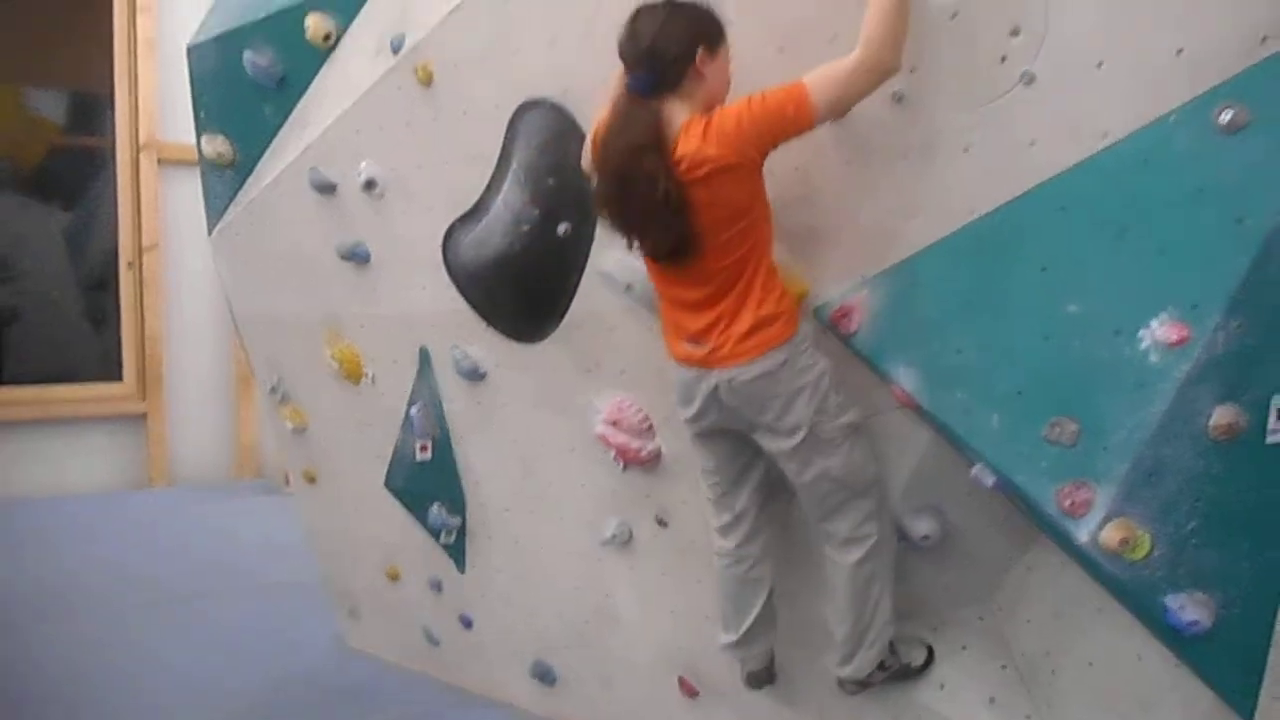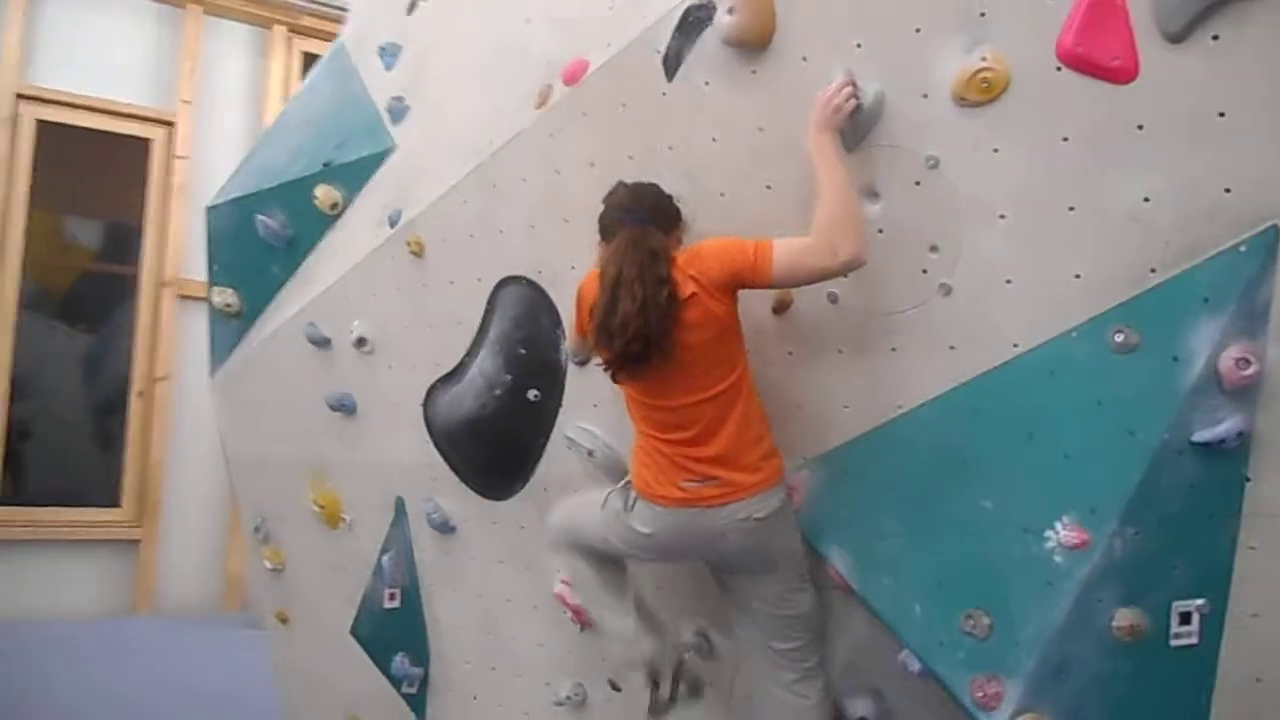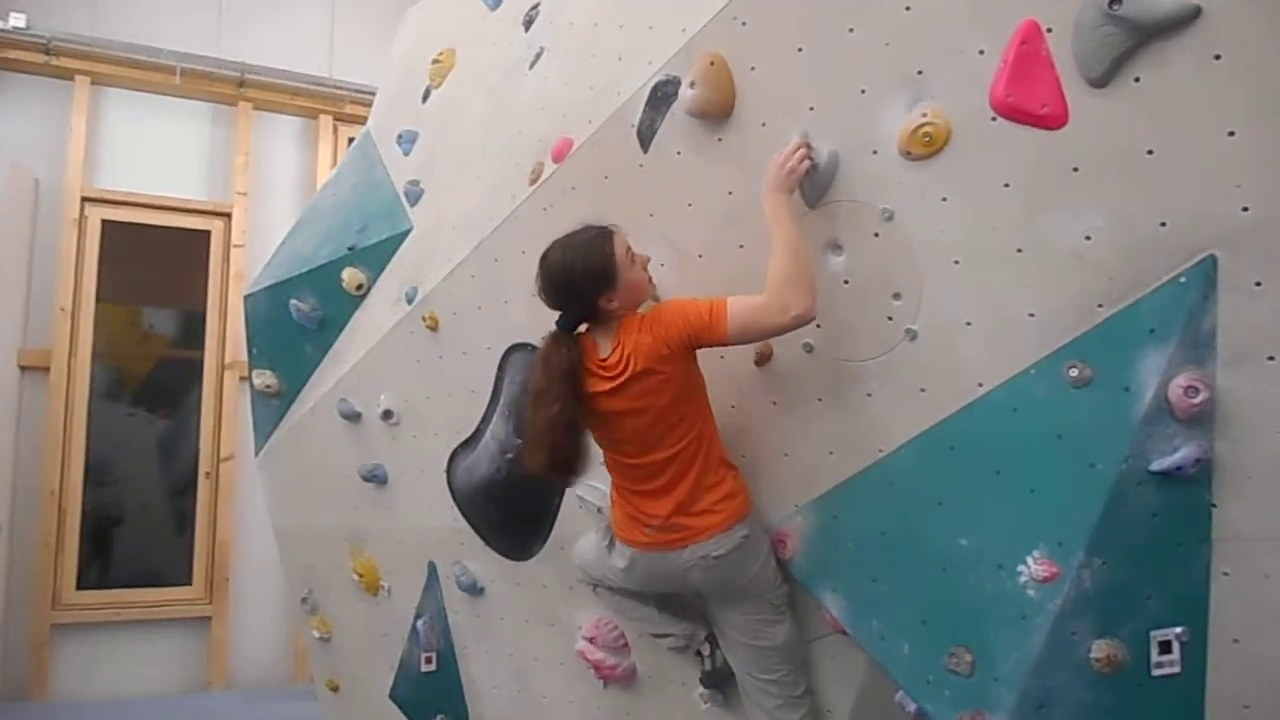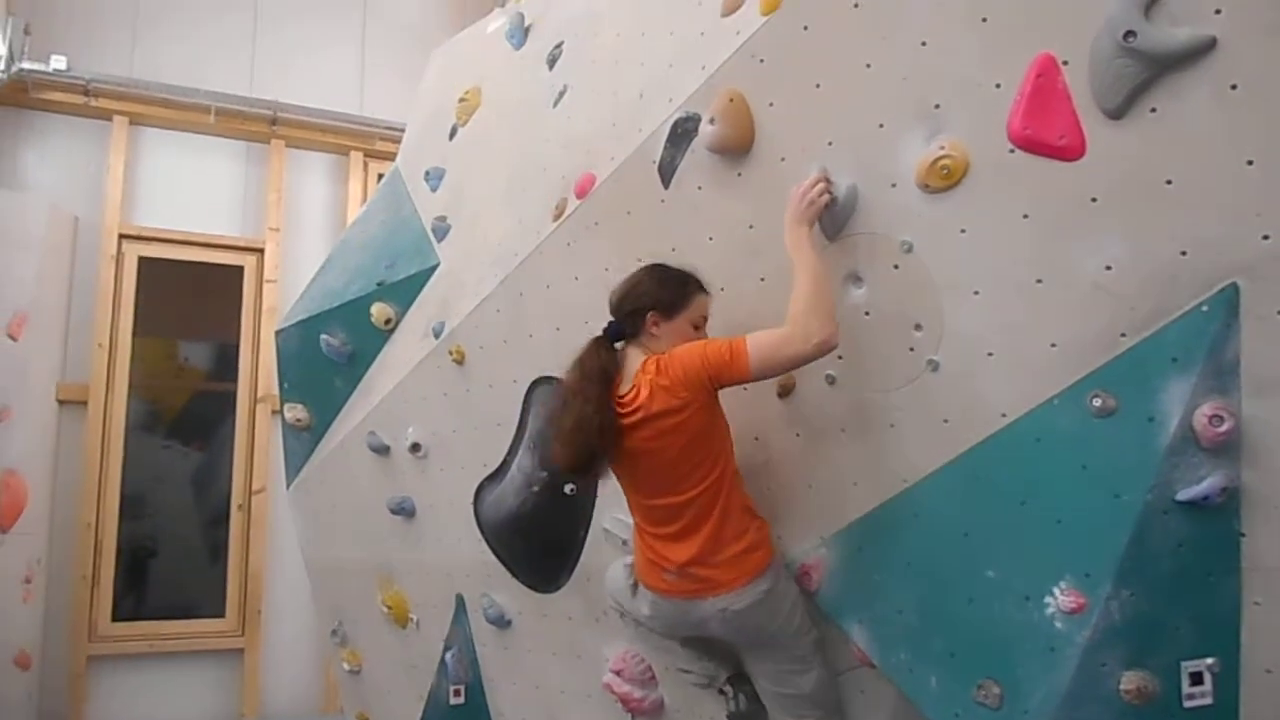
dt=1s
person 1, frame 1
left shoulder: (620, 144)
right shoulder: (731, 135)
right elbow: (875, 59)
left wrist: (635, 70)
left hip: (695, 381)
right hip: (770, 367)
left knee: (734, 520)
right knee: (852, 515)
left ankle: (750, 658)
right ankle: (864, 659)
person 1, frame 2
left shoulder: (596, 292)
right shoulder: (711, 264)
right elbow: (843, 250)
left wrist: (610, 262)
right wrist: (821, 136)
left hip: (659, 517)
right hip: (753, 511)
left knee: (566, 524)
left ankle: (645, 647)
person 1, frame 3
left shoulder: (566, 360)
right shoulder: (664, 331)
right elbow: (793, 307)
right wrist: (777, 197)
left hip: (641, 556)
right hip: (724, 544)
left knee: (589, 558)
left ankle: (696, 639)
person 1, frame 4
left shoulder: (597, 392)
right shoulder: (687, 370)
right elbow: (815, 337)
right wrist: (798, 230)
left hip: (666, 600)
right hip: (746, 592)
left knee: (619, 582)
